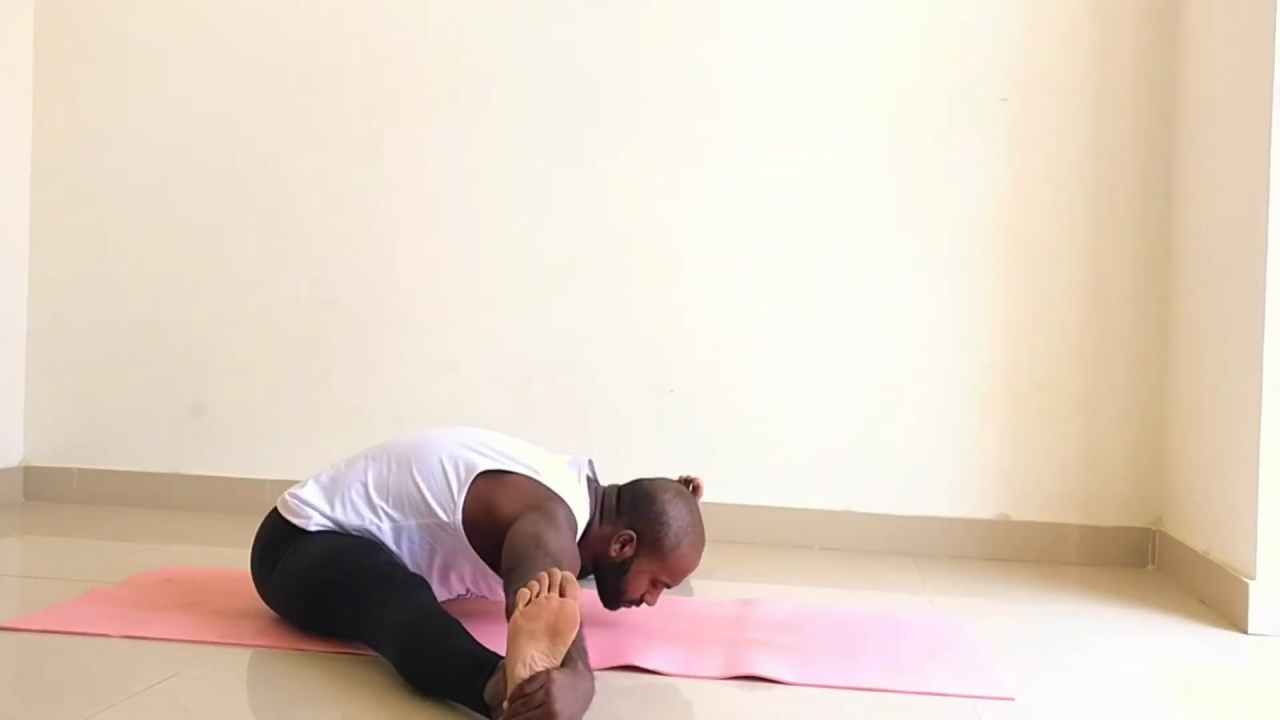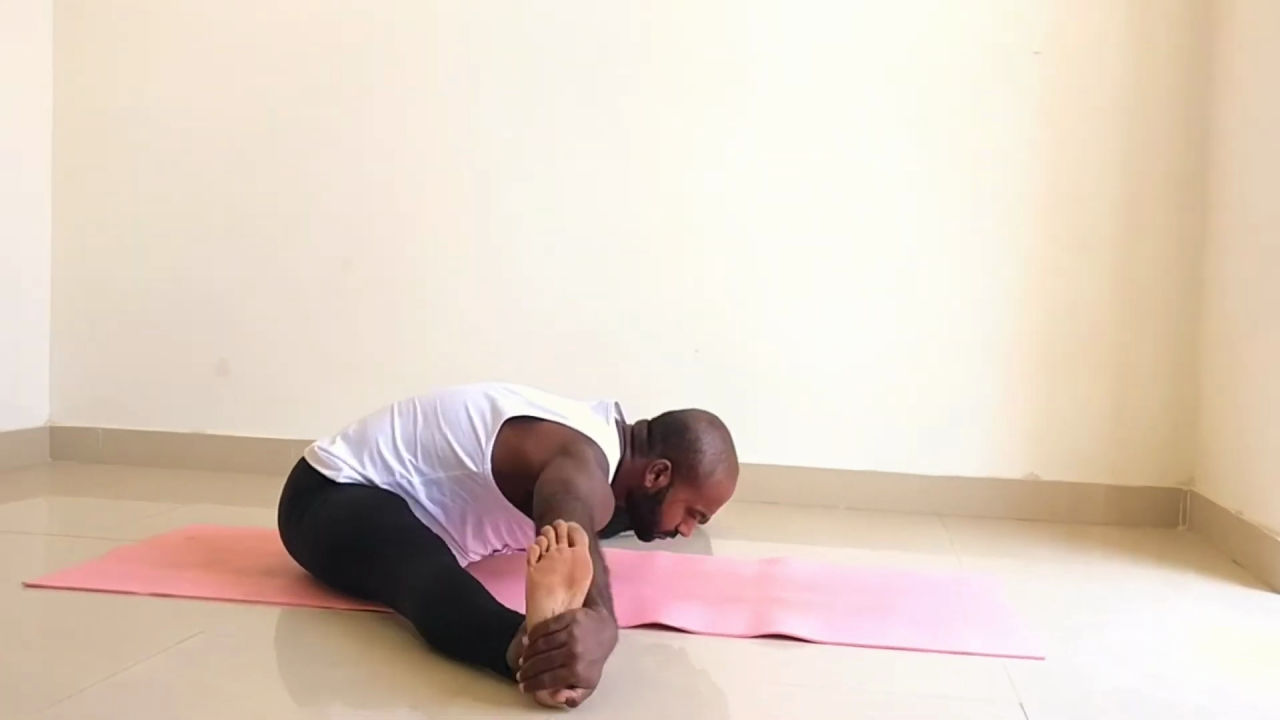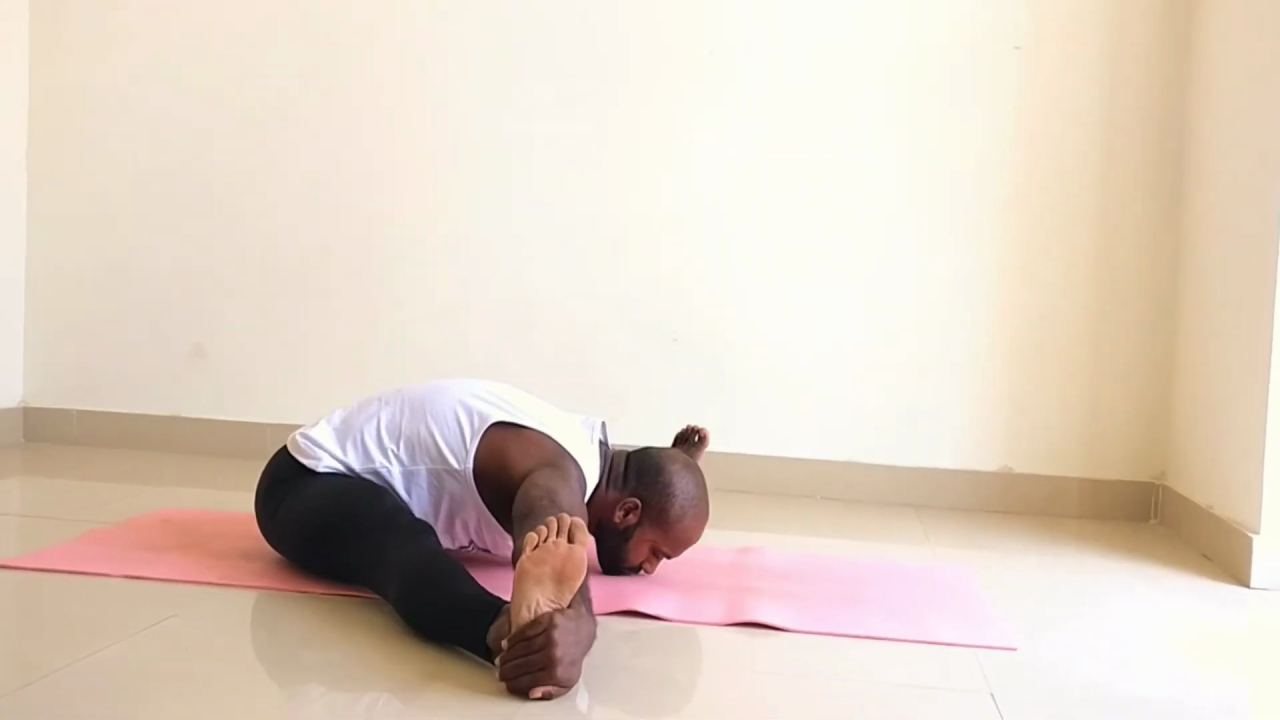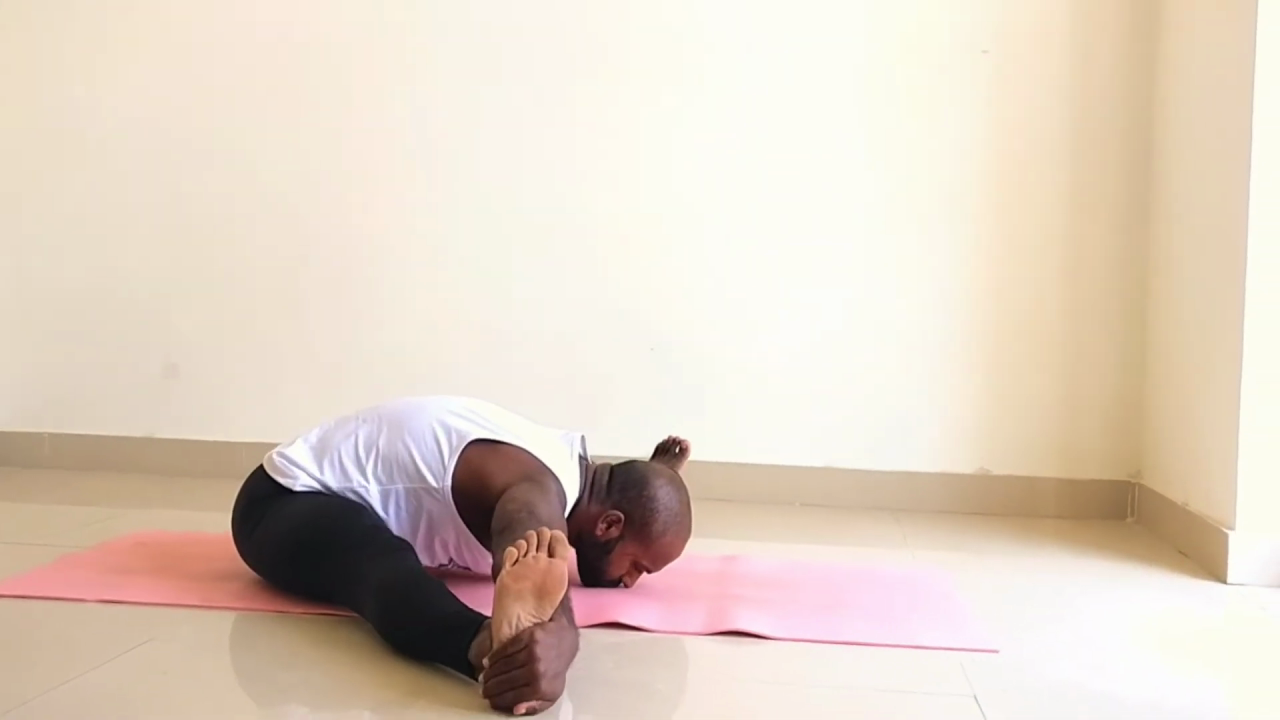
dt=0.5s
person 1, frame 1
left shoulder: (583, 492)
right shoulder: (550, 519)
right elbow: (539, 609)
left wrist: (673, 511)
right wrist: (576, 678)
left hip: (365, 533)
right hip: (304, 542)
right knee: (400, 599)
person 1, frame 2
left shoulder: (607, 432)
right shoulder: (580, 463)
right elbow: (571, 553)
right wrist: (597, 629)
left hip: (394, 487)
right hip: (329, 495)
right knee: (420, 559)
person 1, frame 3
left shoulder: (592, 449)
right shoulder: (559, 477)
right elbow: (553, 561)
left wrist: (672, 465)
right wrist: (575, 624)
left hip: (373, 465)
right hip: (308, 481)
right knee: (405, 544)
person 1, frame 4
left shoulder: (571, 463)
right shoulder: (537, 491)
right elbow: (531, 573)
left wrist: (651, 477)
right wrist: (558, 639)
left hip: (347, 489)
right hip: (285, 500)
right knee: (385, 565)
